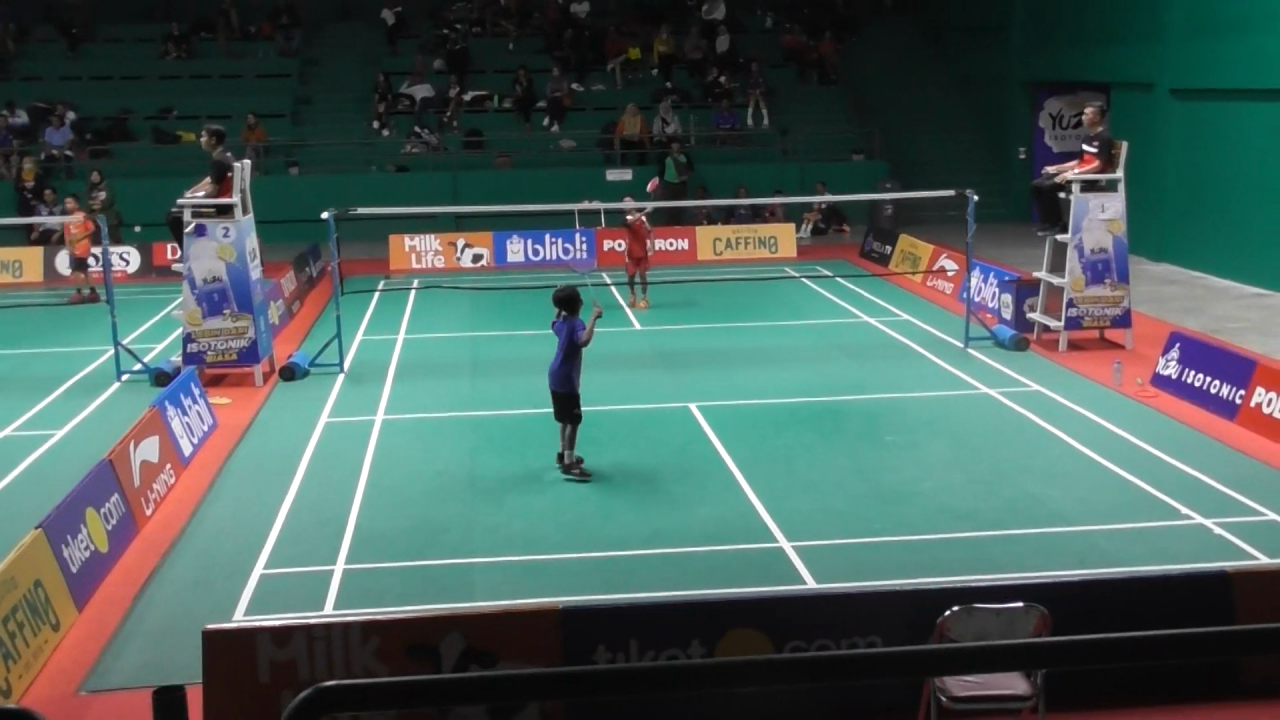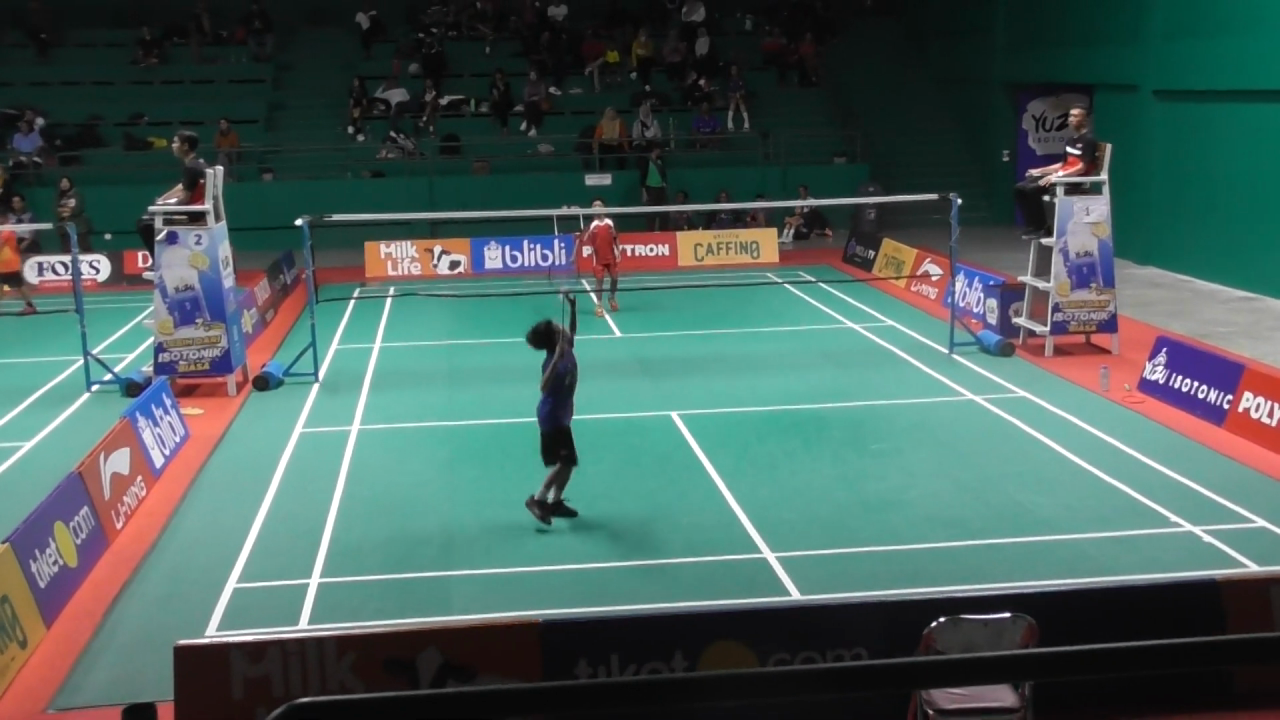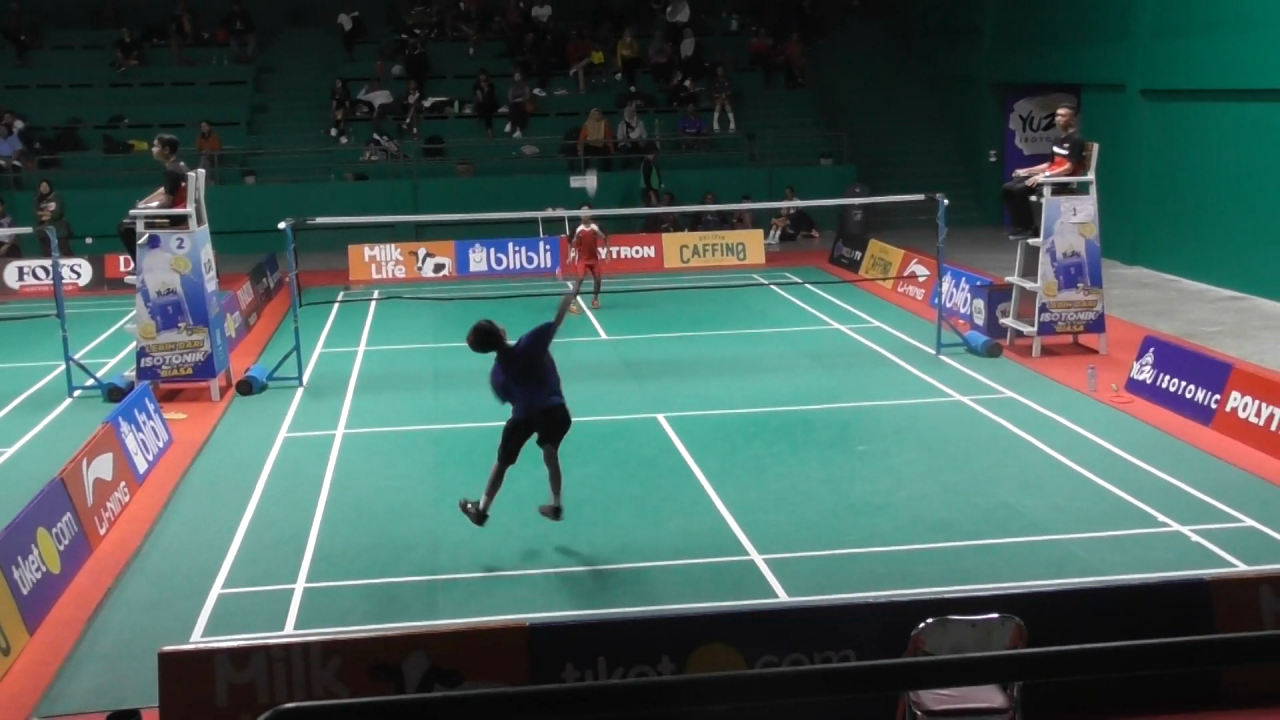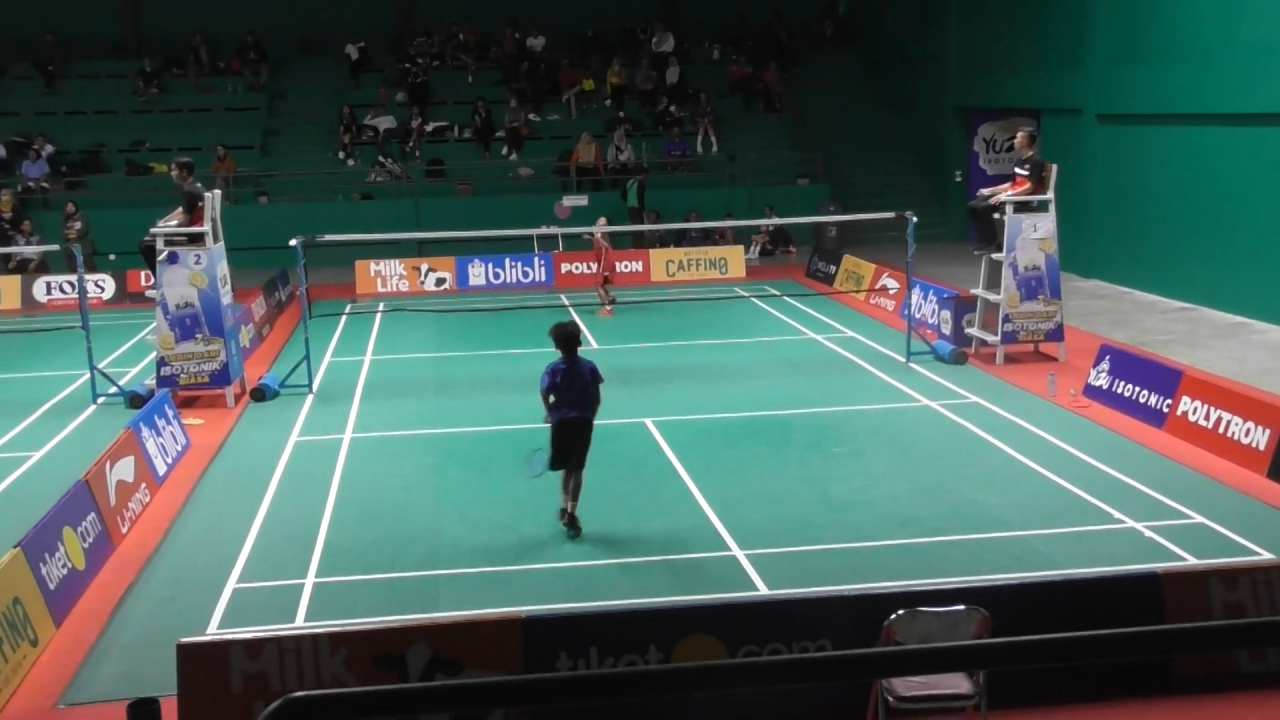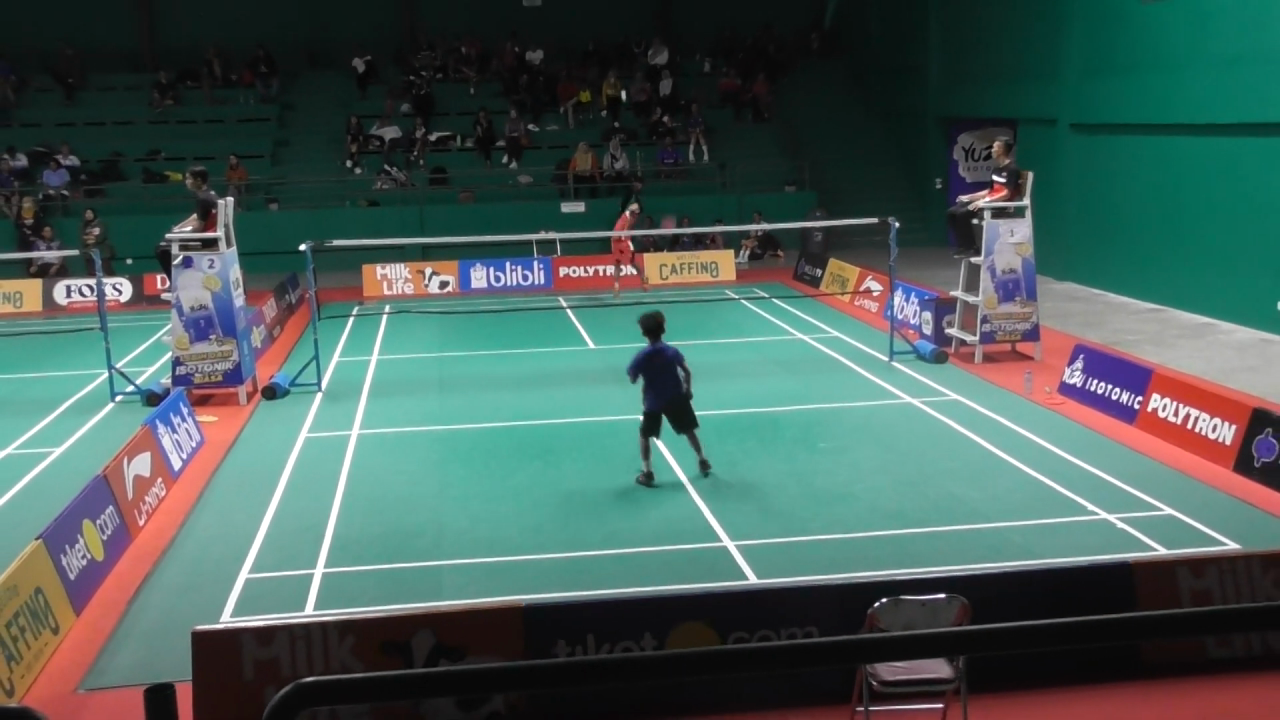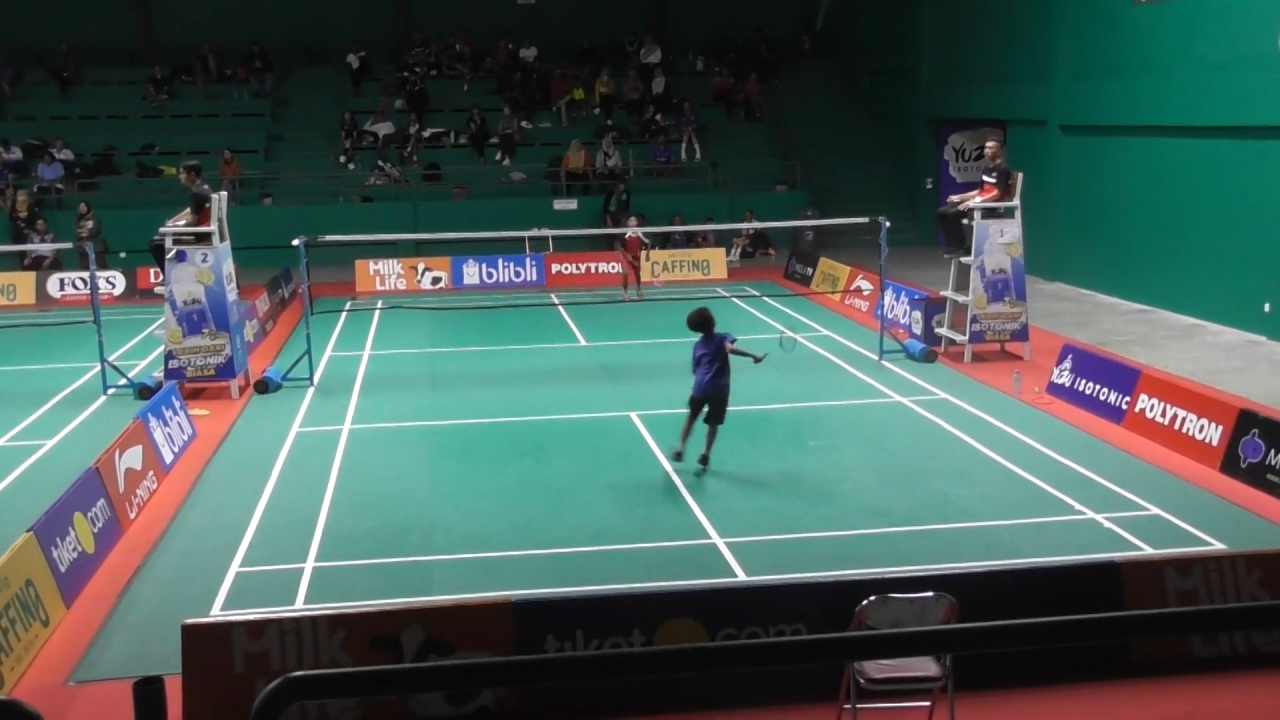
dt=0.7s
person 1, frame 1
left shoulder: (562, 323)
right shoulder: (577, 324)
left elbow: (554, 323)
right elbow: (584, 340)
left wrist: (560, 305)
right wrist: (593, 318)
left hip: (557, 377)
right hip: (566, 379)
left knee: (566, 417)
right knee: (573, 420)
left ankle: (564, 454)
right ankle: (569, 463)
person 1, frame 2
left shoulder: (565, 348)
right shoulder: (554, 359)
left elbow: (572, 333)
right elbow: (544, 387)
left wrist: (573, 308)
right wrist: (558, 356)
left hip: (560, 416)
right hip: (554, 418)
left knee: (567, 463)
right knee: (565, 463)
left ankle: (555, 501)
right ankle: (537, 499)
person 1, frame 3
left shoulder: (498, 372)
right shoulder: (528, 344)
left elbow: (505, 399)
right elbow: (557, 321)
right wrist: (572, 294)
left hip: (522, 417)
right hip: (553, 410)
left knee: (502, 464)
right knee: (550, 454)
left ankle: (481, 509)
right ankle: (556, 505)
person 1, frame 4
left shoulder: (553, 368)
right shoulder: (589, 367)
left elbow: (545, 392)
right elbow: (597, 398)
left wrist: (549, 411)
right wrist: (590, 417)
left hip: (560, 422)
right hip: (582, 422)
left knee: (567, 467)
right knee: (576, 469)
left ankle: (565, 509)
right ankle: (571, 514)
person 1, frame 5
left shoulder: (643, 355)
right shoulder: (672, 351)
left elbow: (632, 379)
right elbow: (686, 371)
left wrist: (636, 372)
right wrist: (688, 389)
left hip: (653, 402)
right hip: (677, 399)
left knee: (645, 435)
right knee: (688, 430)
left ankle: (647, 473)
right ankle: (702, 461)
person 1, frame 6
left shoulder: (698, 345)
right shoulder: (723, 337)
right elbow: (730, 349)
right wrist: (753, 356)
left hip: (700, 388)
right hip: (719, 389)
left knee: (690, 418)
right knee: (713, 423)
left ankle: (679, 450)
right ankle: (705, 457)
